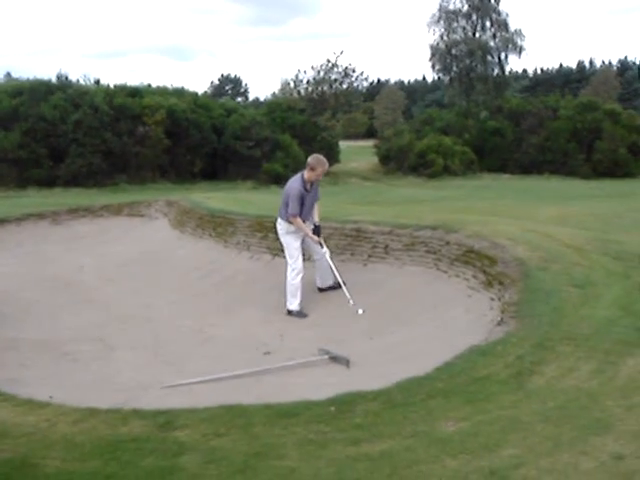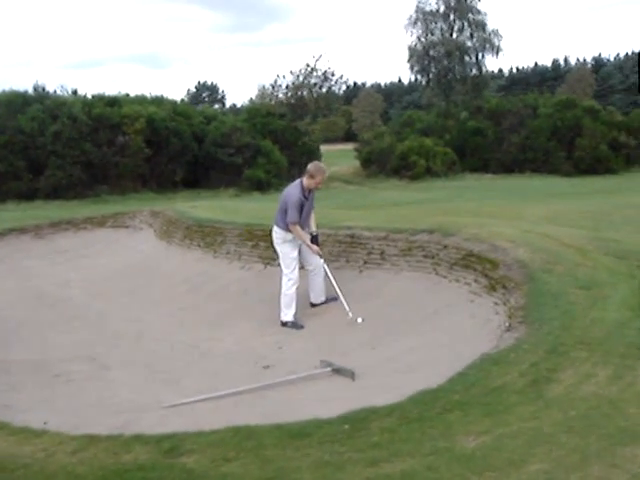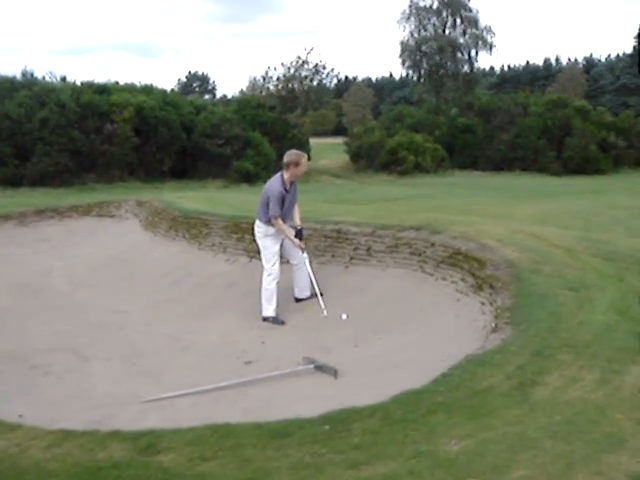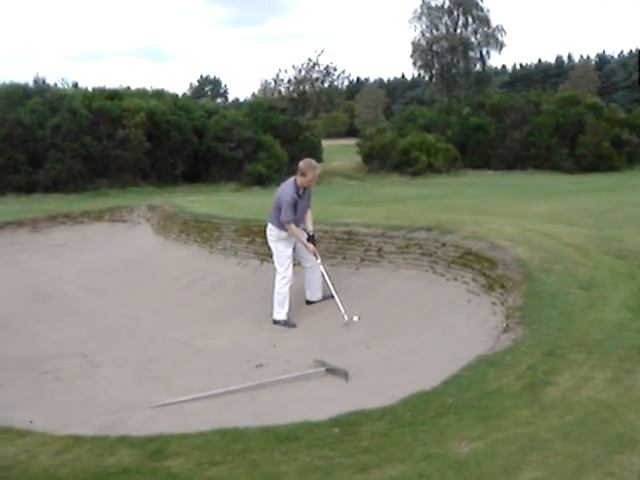
dt=1s
person 1, frame 1
left shoulder: (313, 182)
right shoulder: (295, 188)
left elbow: (315, 202)
right elbow: (293, 218)
left wrist: (316, 223)
right wrist: (310, 236)
left hip: (305, 223)
right hip: (289, 228)
left knee: (321, 254)
right knee: (296, 267)
left ankle: (325, 284)
right ankle: (292, 306)
person 1, frame 2
left shoulder: (310, 188)
right shoulder: (294, 195)
right elbow: (292, 226)
left wrist: (314, 232)
right wrist: (310, 245)
left hip: (300, 232)
right hip: (285, 236)
left knee: (316, 265)
right knee: (291, 276)
left ankle: (317, 298)
right ankle: (287, 318)
person 1, frame 3
left shoulder: (292, 181)
right shoulder: (275, 189)
left elbow: (294, 204)
right elbow: (275, 220)
left wrist: (298, 228)
right wrist: (292, 240)
left hip: (283, 226)
right hip: (267, 230)
left knee: (300, 259)
right knee: (272, 271)
left ankle: (302, 294)
right ankle: (268, 313)
person 1, frame 4
left shoulder: (306, 187)
right shoulder: (287, 194)
left elbow: (307, 209)
right elbow: (288, 225)
left wrist: (310, 233)
right wrist: (305, 244)
left hip: (295, 229)
right hip: (279, 233)
left knee: (312, 262)
right knee: (285, 274)
left ankle: (314, 296)
right ankle: (279, 316)
